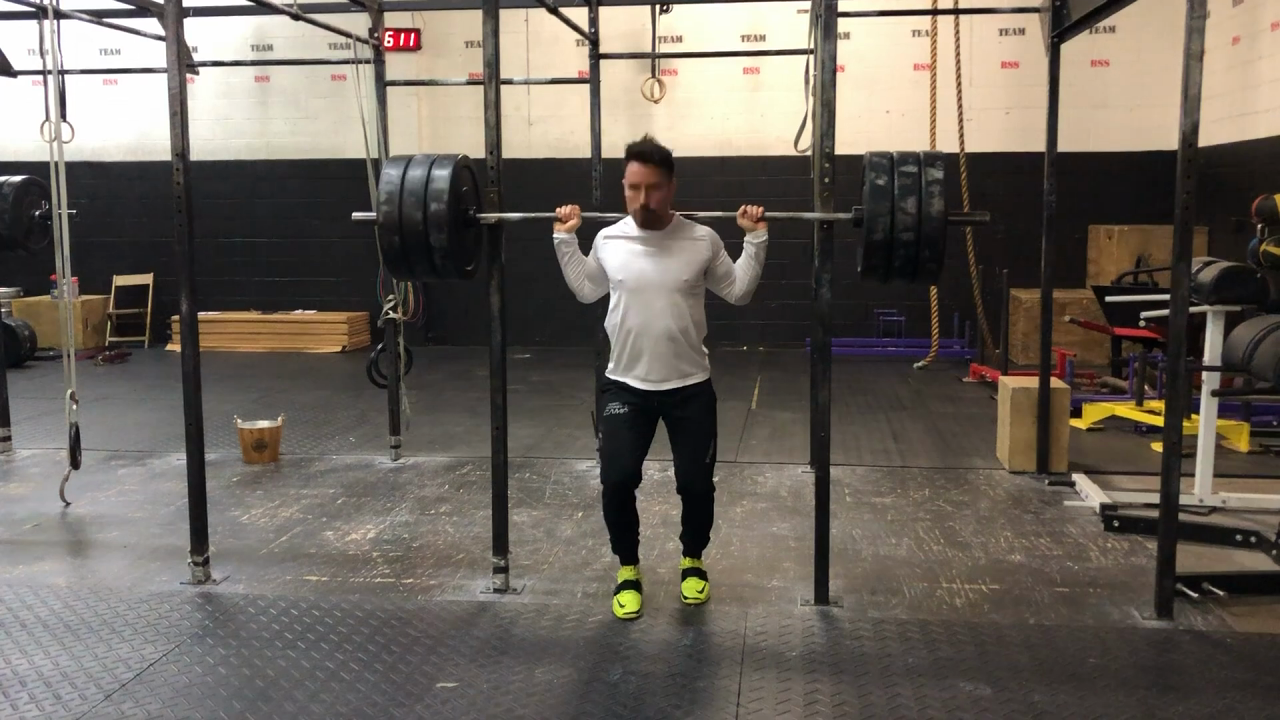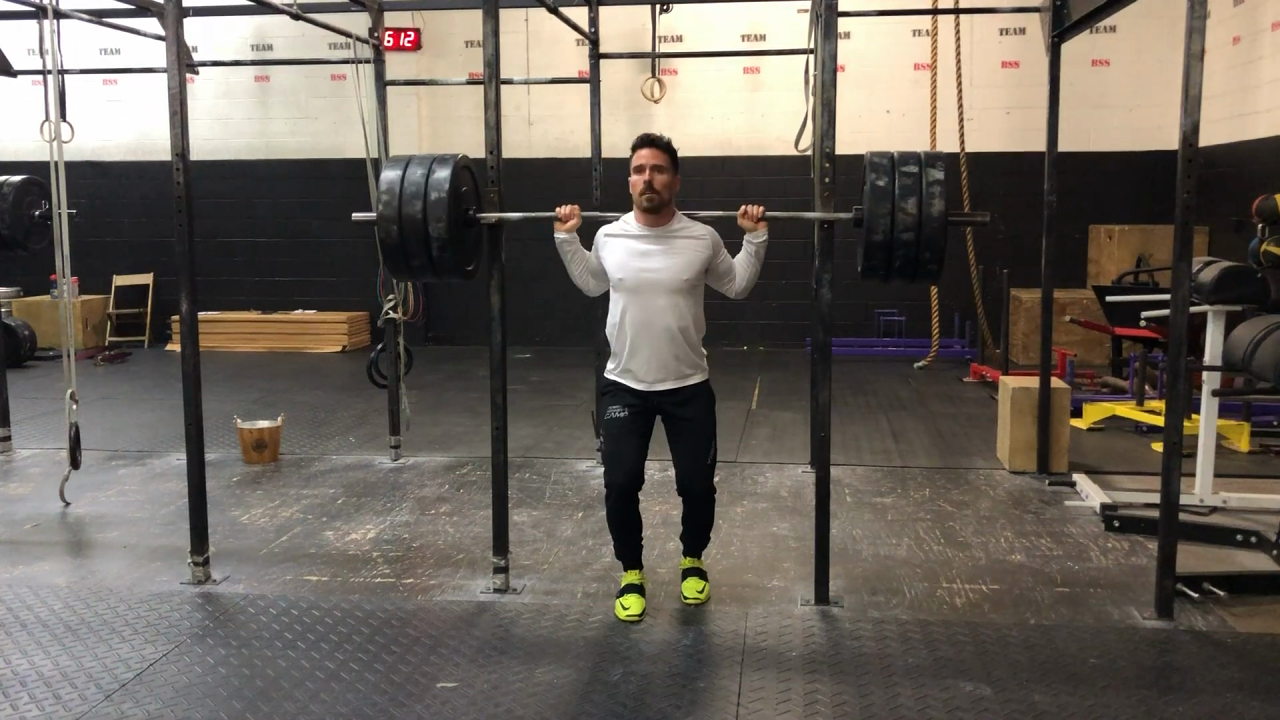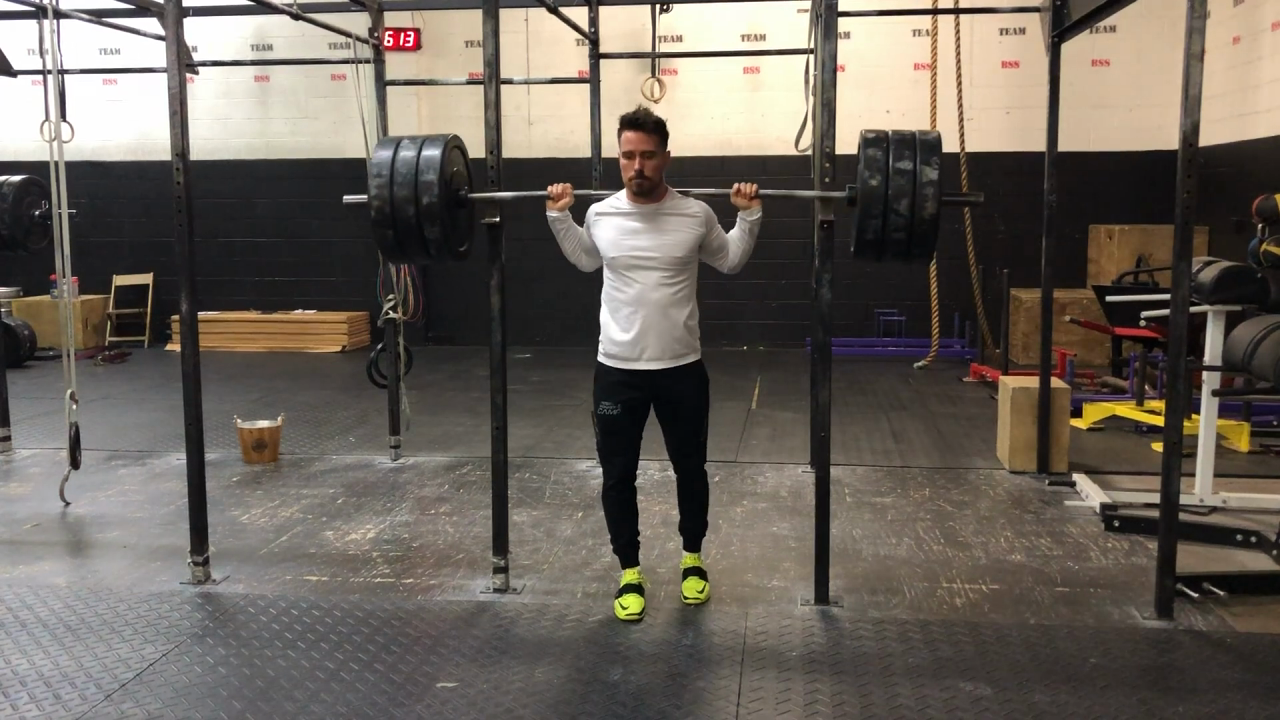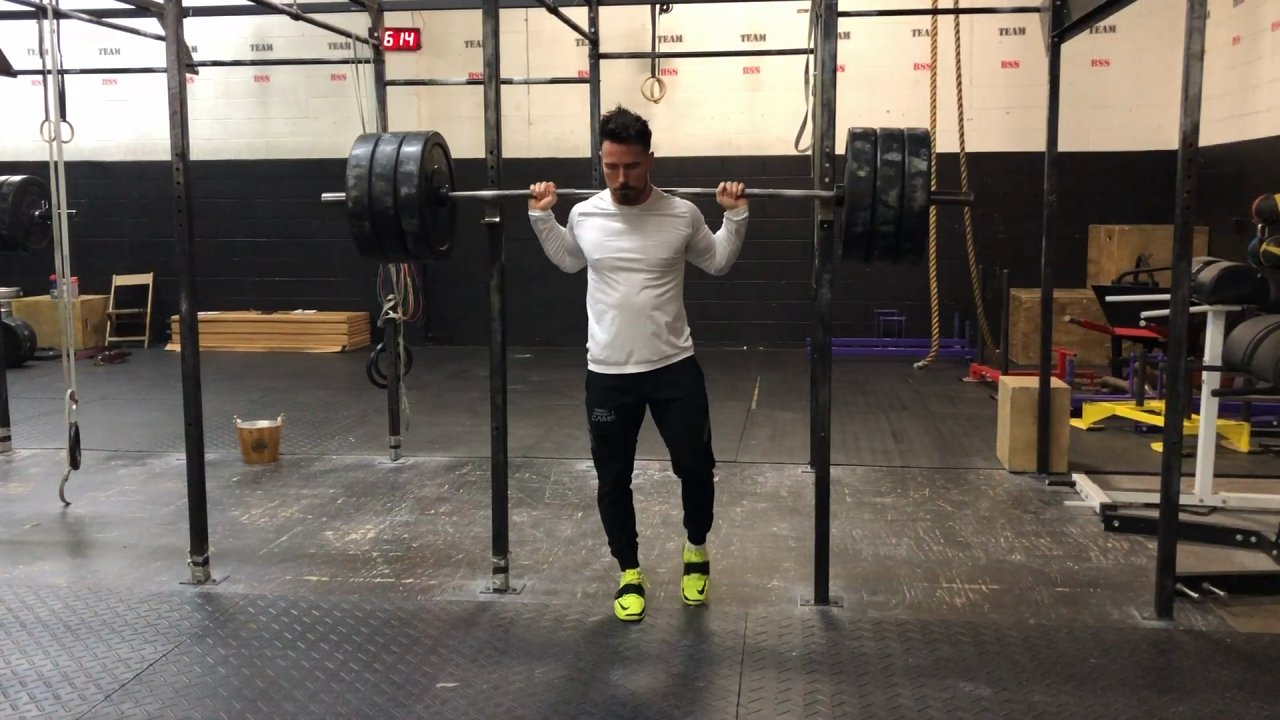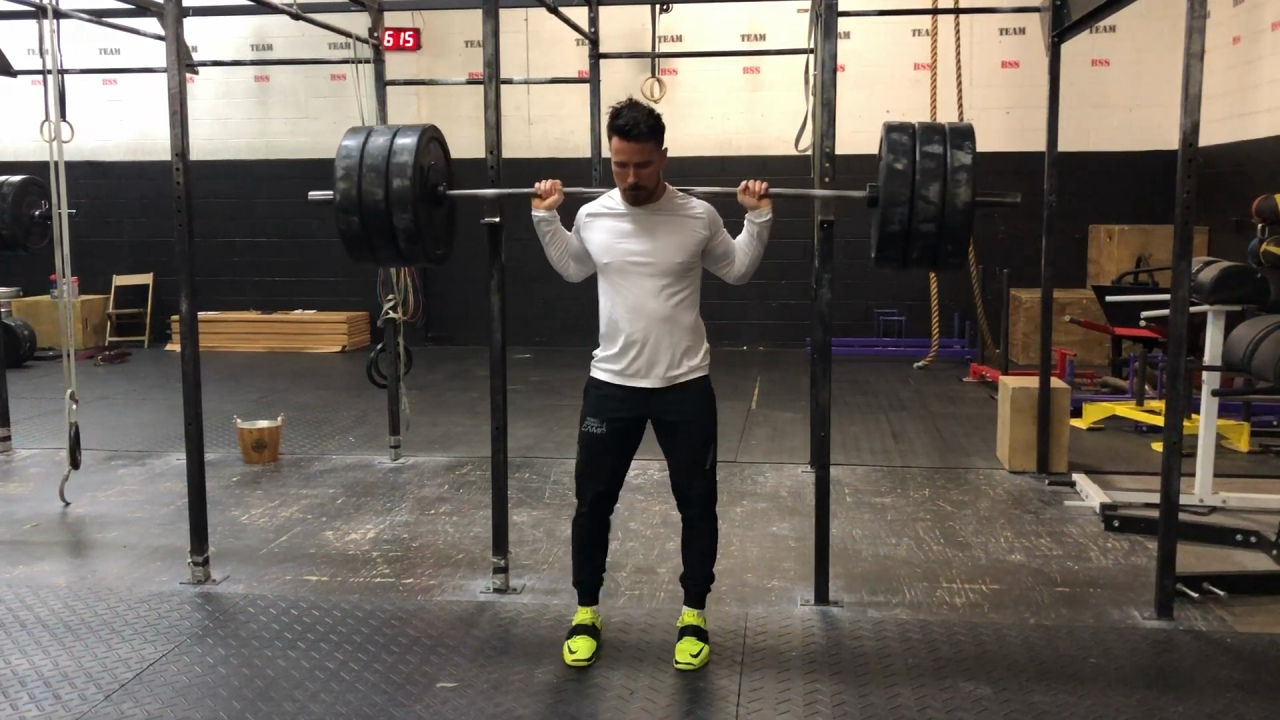
dt=1s
person 1, frame 1
left shoulder: (702, 240)
right shoulder: (608, 239)
left elbow: (739, 292)
right elbow: (585, 291)
left wrist: (755, 239)
right wrist: (565, 239)
left hip: (689, 387)
right hip: (625, 385)
left knee: (696, 483)
right knee: (617, 480)
left ankle: (693, 561)
right ankle: (628, 569)
person 1, frame 2
left shoulder: (703, 239)
right shoulder: (608, 237)
left elbow: (738, 286)
right elbow: (591, 284)
left wrist: (754, 237)
right wrist: (566, 237)
left hip: (688, 386)
right hip: (624, 384)
left knee: (697, 485)
right knee: (621, 484)
left ankle: (692, 560)
right ankle: (631, 573)
person 1, frame 3
left shoulder: (696, 215)
right shoulder: (600, 214)
left elbow: (730, 261)
left wrist: (749, 215)
right wrist: (558, 216)
left hip: (681, 368)
right hip: (617, 369)
left knee: (690, 468)
right knee: (617, 475)
left ankle: (692, 558)
right ankle: (630, 572)
person 1, frame 4
left shoulder: (682, 215)
right shoulder: (583, 215)
left elbow: (719, 263)
right elbow: (568, 261)
left wrist: (736, 215)
right wrist: (541, 215)
left hip: (673, 366)
right hip: (607, 372)
left knee: (695, 466)
right knee: (613, 480)
left ankle: (695, 548)
right ankle: (630, 573)
person 1, frame 5
left shoulder: (699, 216)
right shoulder: (591, 215)
left elbow: (737, 270)
right elbow: (572, 268)
left wrist: (758, 216)
right wrist: (545, 216)
left hip: (684, 385)
right hip: (611, 383)
left knee: (697, 503)
right knee: (592, 502)
left ankle: (693, 615)
right ankle: (586, 612)
